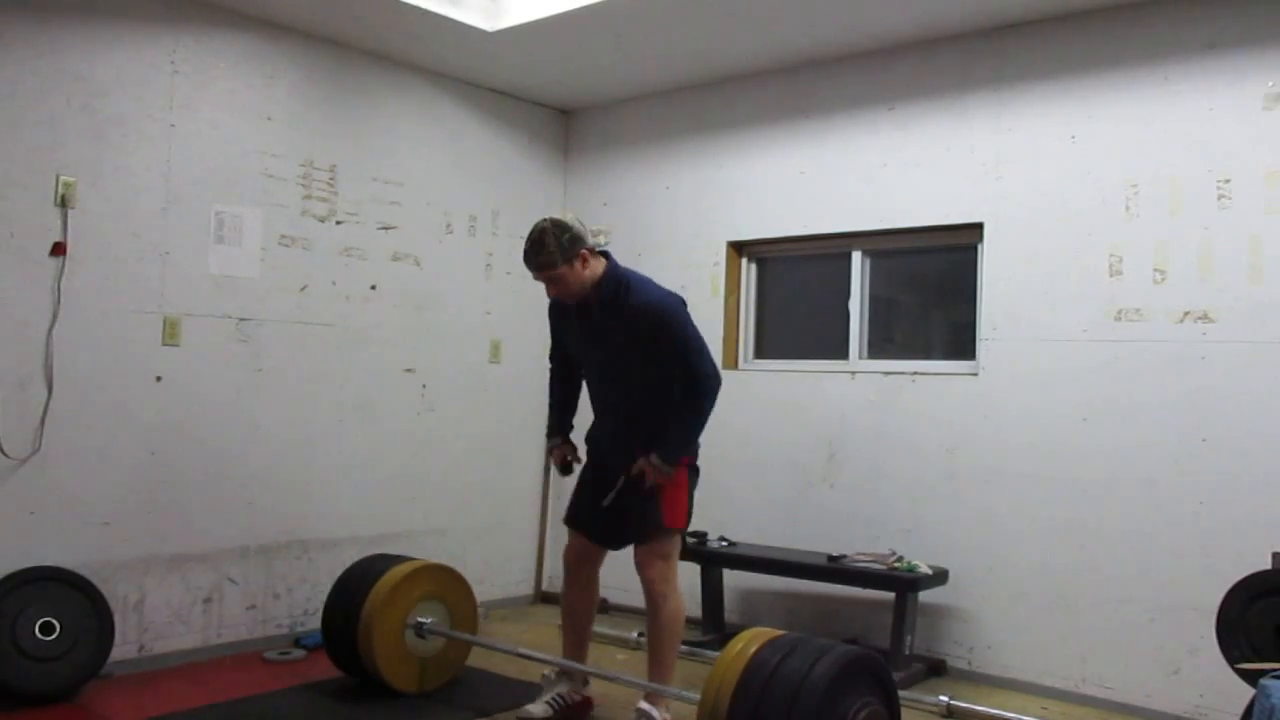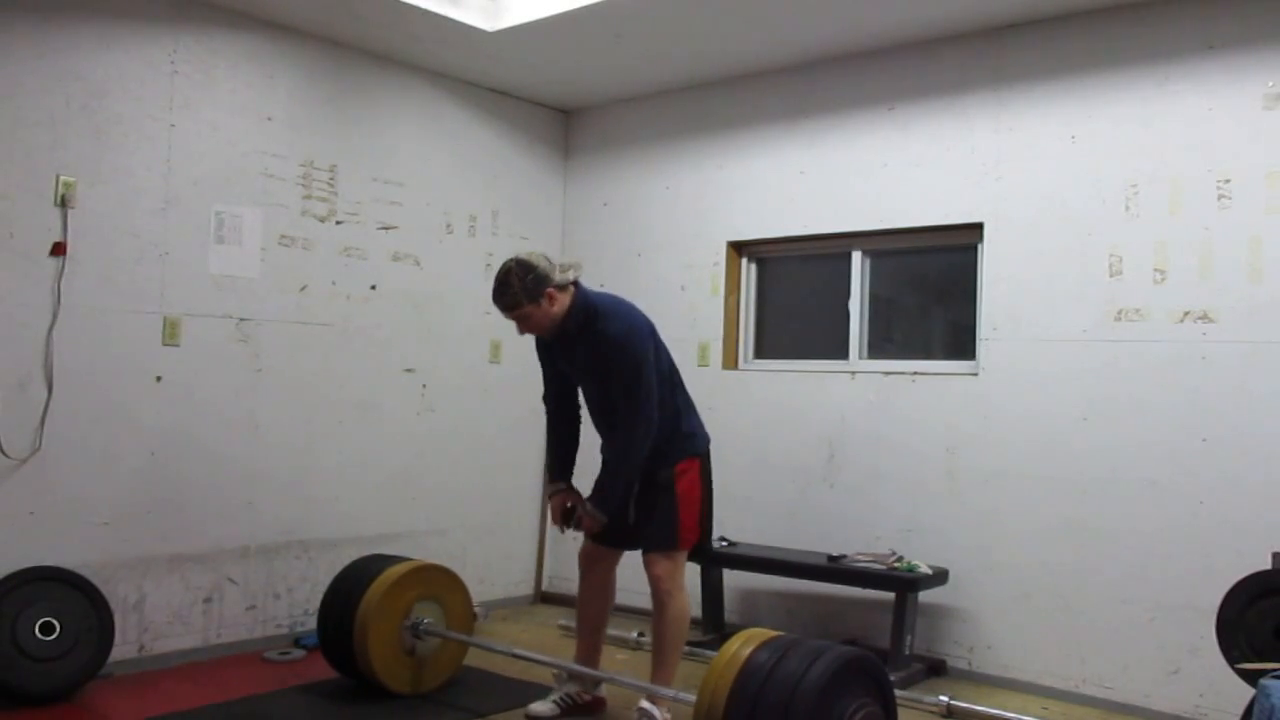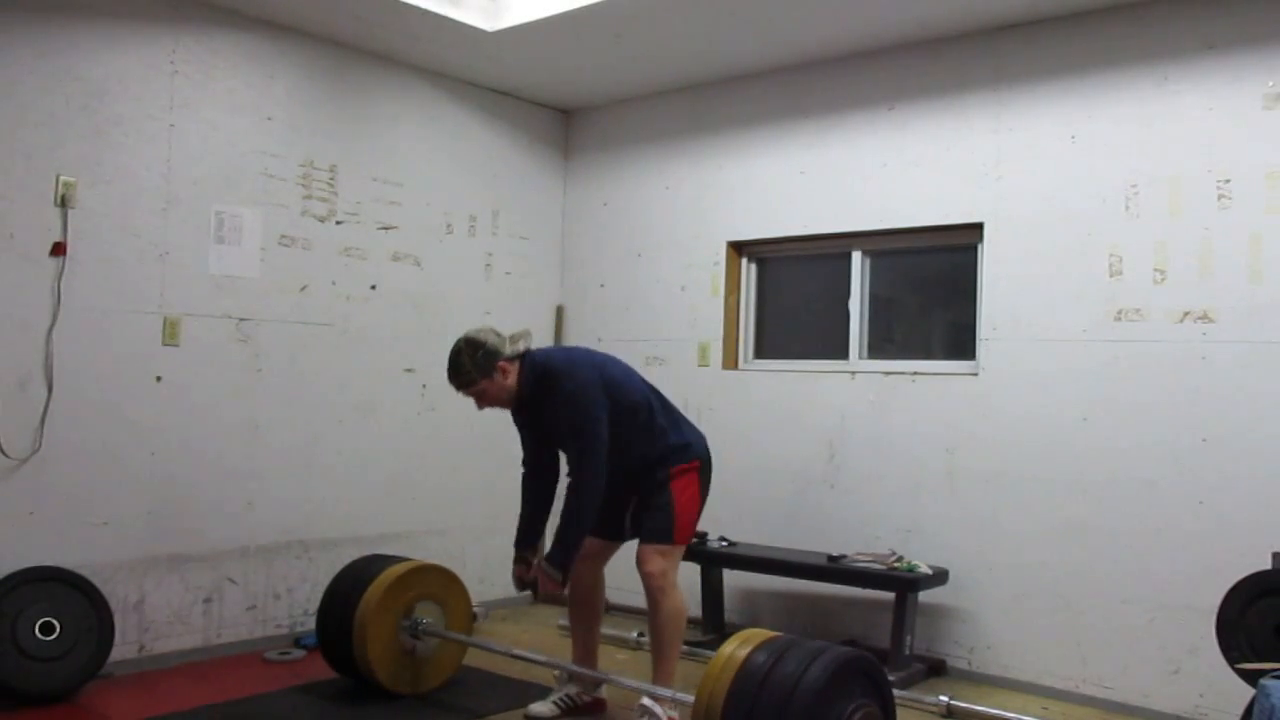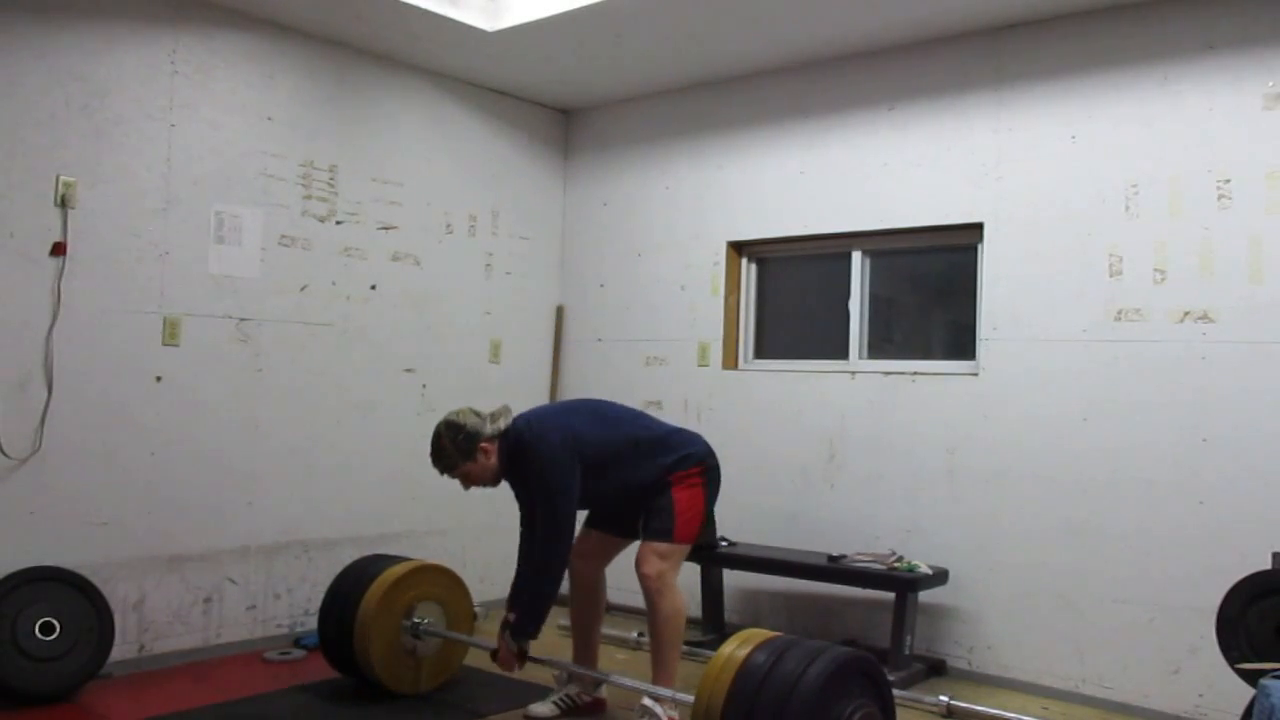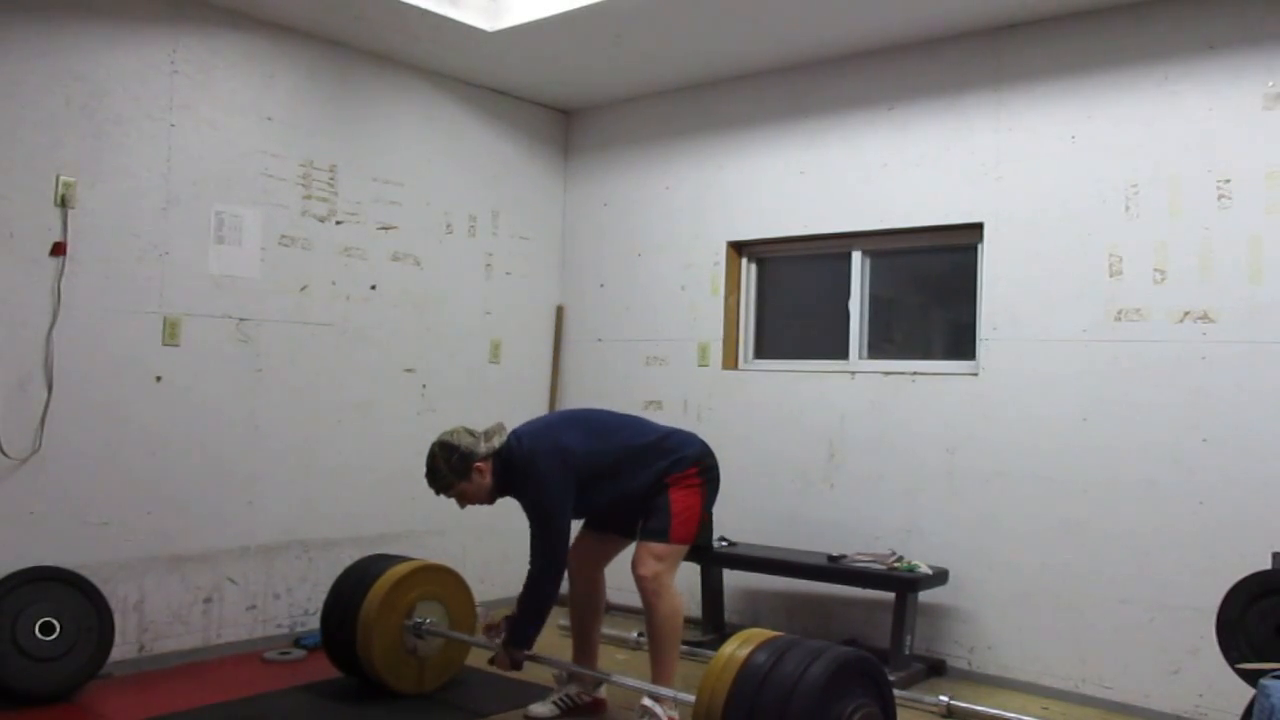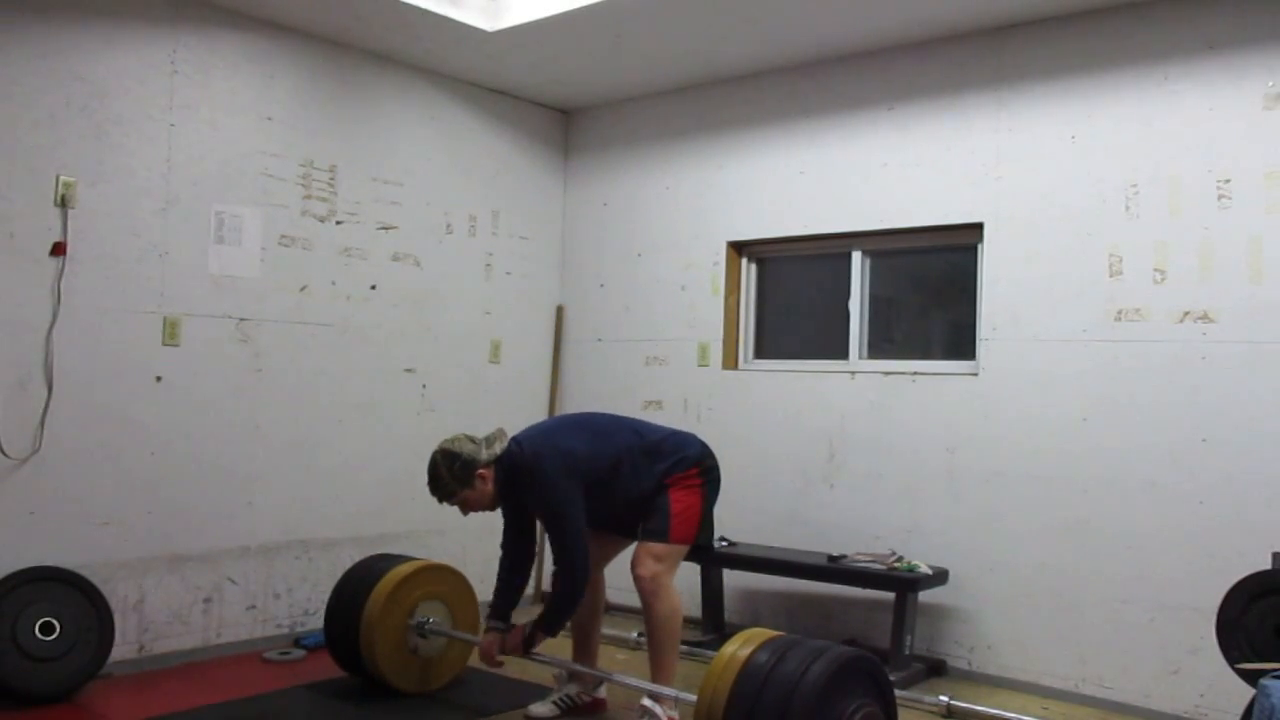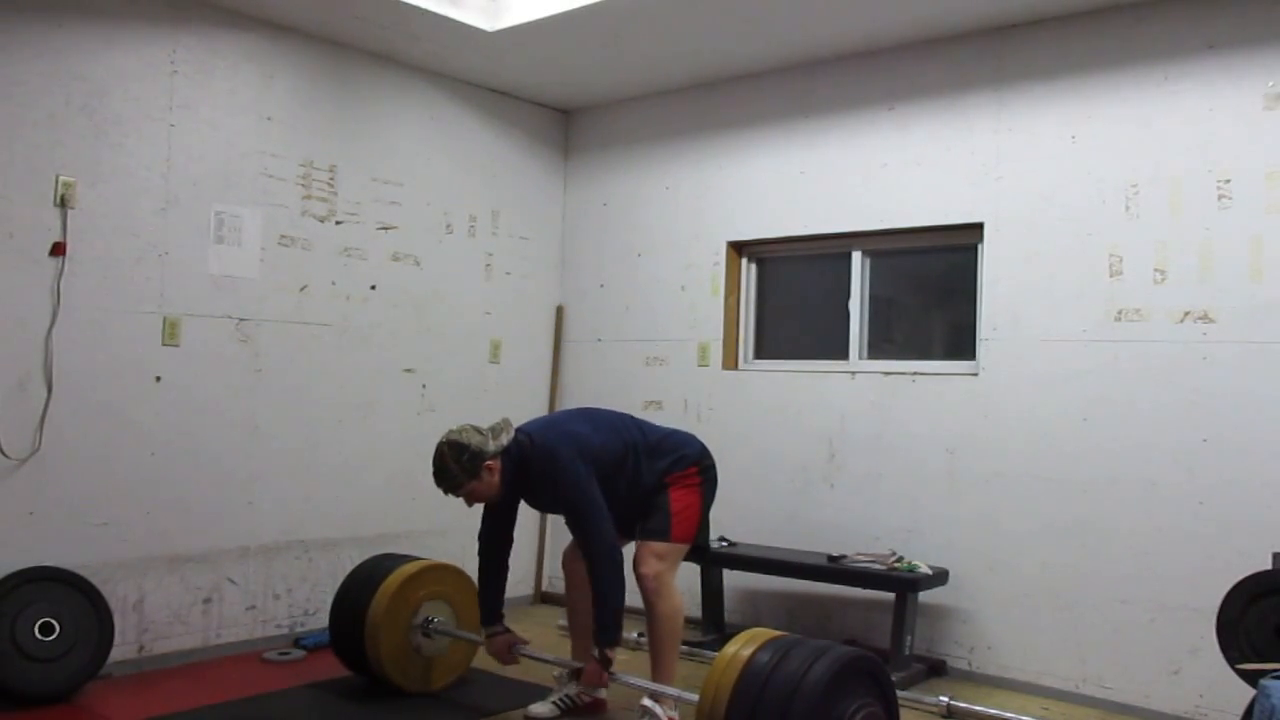
dt=0.3s
person 1, frame 1
left shoulder: (652, 305)
right shoulder: (565, 308)
left elbow: (703, 382)
left wrist: (667, 455)
right wrist: (559, 433)
left hip: (663, 454)
right hip: (608, 451)
left knee: (656, 570)
right knee: (579, 557)
person 1, frame 2
left shoulder: (620, 328)
right shoulder: (552, 337)
left elbow: (640, 422)
right elbow: (561, 410)
left wrist: (601, 501)
right wrist: (558, 481)
left hip: (673, 453)
right hip: (623, 457)
left knee: (663, 571)
right knee: (593, 559)
person 1, frame 3
left shoulder: (571, 381)
right shoulder: (528, 393)
left elbow: (586, 478)
right elbow: (539, 473)
left wrist: (556, 563)
right wrist: (526, 549)
left hip: (675, 460)
right hip: (627, 465)
left knee: (654, 568)
right knee: (584, 557)
right ankle: (584, 687)
person 1, frame 4
left shoulder: (546, 450)
right shoulder: (518, 449)
left elbow: (555, 545)
right elbow: (536, 536)
left wrist: (520, 634)
right wrist: (515, 611)
left hip: (684, 469)
left knee: (653, 570)
right knee: (583, 559)
right ankle: (585, 687)
person 1, frame 5
left shoulder: (539, 467)
right shoulder: (515, 461)
left elbow: (550, 563)
right elbow: (547, 554)
left wrist: (515, 644)
right wrist: (518, 618)
left hip: (682, 470)
right hip: (637, 479)
left knee: (650, 572)
right knee: (582, 561)
right ankle: (585, 686)
person 1, frame 6
left shoulder: (543, 472)
right shoulder: (513, 469)
left elbow: (572, 565)
right elbow: (519, 554)
left wrist: (535, 632)
right wrist: (496, 624)
left hip: (682, 471)
right hip: (638, 480)
left knee: (648, 573)
right knee: (585, 563)
right ankle: (585, 686)
person 1, frame 7
left shoulder: (557, 462)
right shoulder: (508, 461)
left elbow: (604, 552)
right elbow: (493, 544)
left wrist: (604, 648)
right wrist: (492, 626)
left hip: (680, 471)
right hip: (632, 482)
left knee: (651, 572)
right knee: (575, 562)
right ankle: (584, 688)
